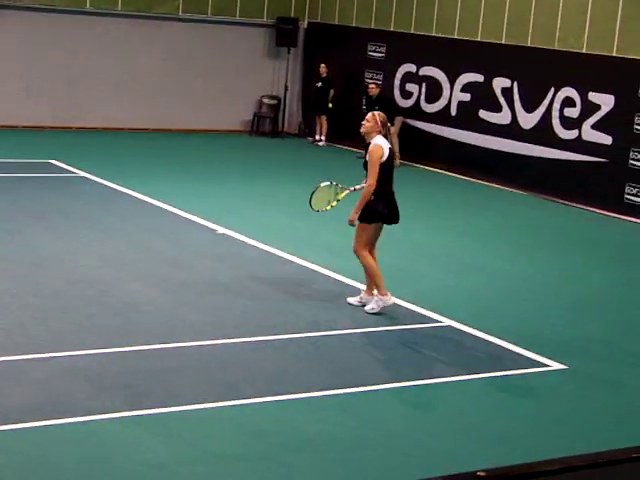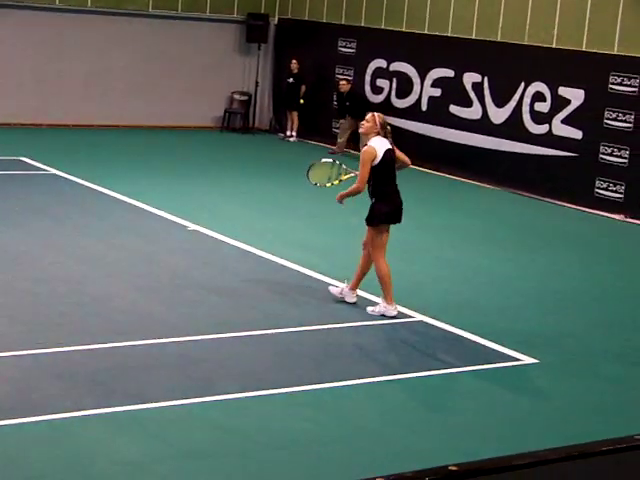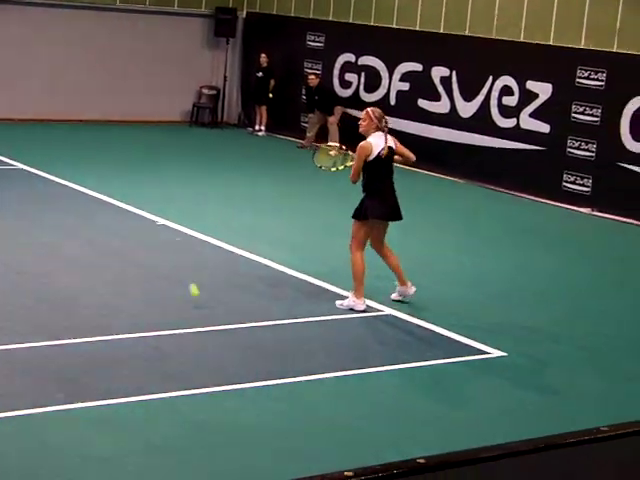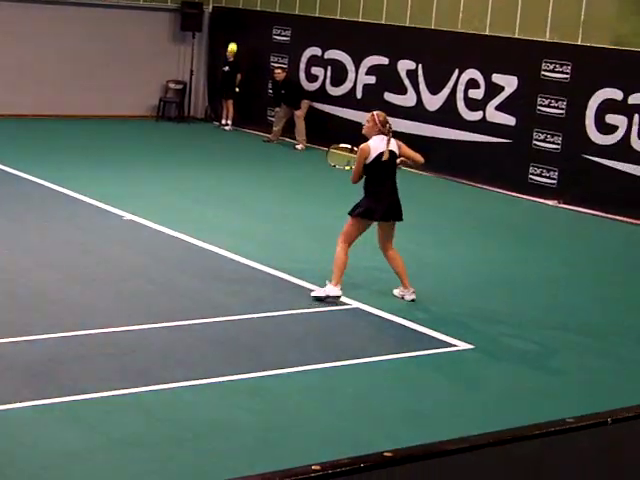
dt=0.3s
person 1, frame 1
left shoulder: (375, 148)
right shoulder: (383, 143)
left elbow: (371, 186)
right elbow: (387, 167)
left wrist: (355, 211)
left hip: (378, 203)
right hip: (386, 201)
left knee: (360, 249)
right knee: (365, 248)
left ankle: (382, 295)
right ankle: (369, 294)
person 1, frame 2
left shoulder: (369, 149)
right shoulder: (386, 143)
left elbow: (359, 187)
right elbow: (406, 162)
left wrist: (342, 195)
left hip: (382, 204)
right hip: (392, 200)
left knee: (377, 254)
right knee: (368, 246)
left ankle: (389, 304)
right ankle: (351, 290)
person 1, frame 3
left shoulder: (365, 146)
right shoulder: (390, 140)
left elbow: (354, 179)
right elbow: (411, 158)
left wrist: (356, 164)
left hip: (374, 201)
right hip: (390, 199)
left knee: (356, 248)
right knee: (379, 245)
left ankle: (357, 299)
right ankle: (404, 286)
person 1, frame 4
left shoulder: (366, 148)
right shoulder: (395, 144)
left elbow: (355, 179)
right elbow: (420, 160)
left hip: (372, 201)
right hip: (391, 201)
left knee: (343, 242)
right knee: (387, 247)
left ankle: (334, 286)
right ankle: (407, 289)
